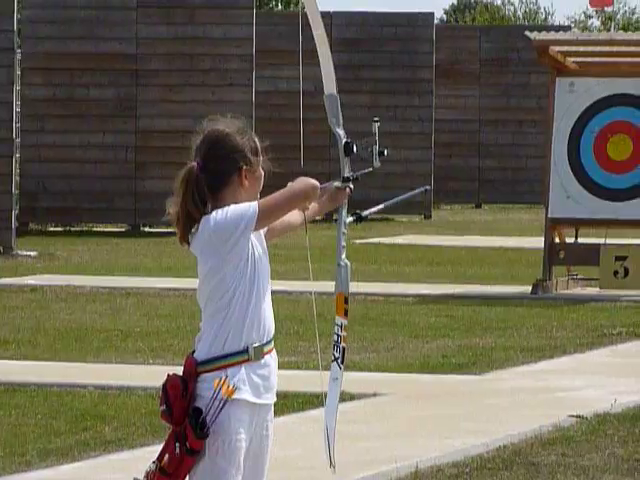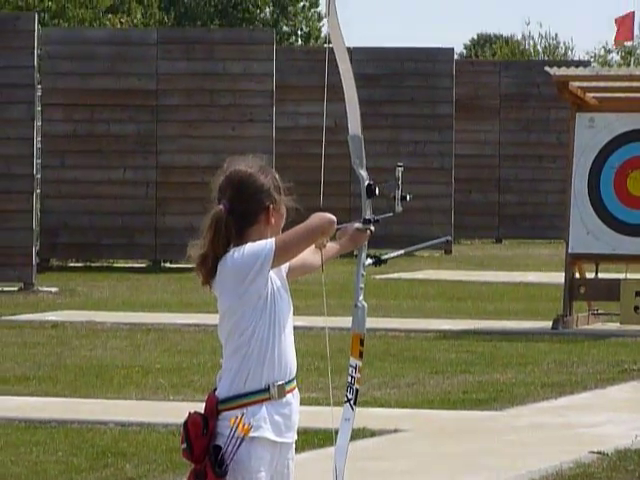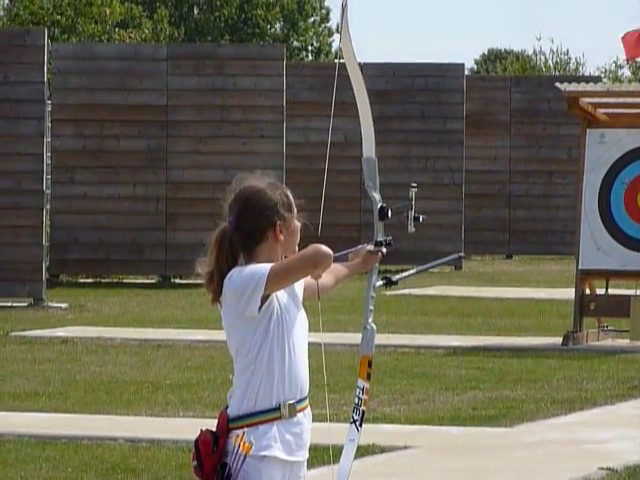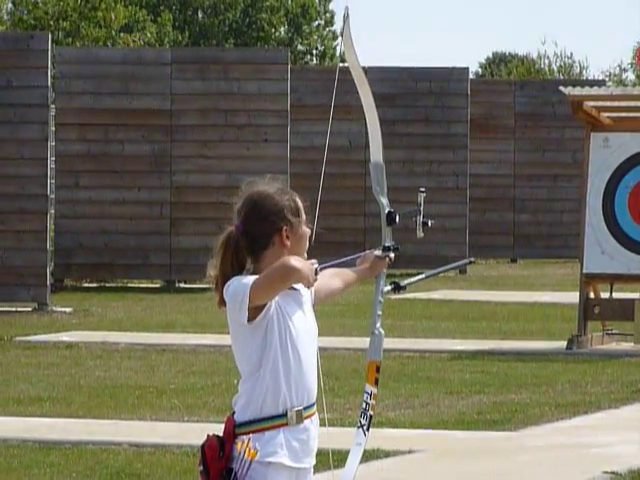
dt=0.7s
person 1, frame 1
left shoulder: (243, 225)
right shoulder: (221, 225)
left elbow: (291, 218)
right elbow: (306, 189)
left wrist: (324, 205)
right wrist: (306, 194)
left hip: (256, 374)
right hip: (226, 381)
person 1, frame 2
left shoulder: (265, 264)
right shoulder: (241, 263)
left elbow: (308, 258)
right elbow: (324, 222)
left wrist: (343, 244)
right wrist: (322, 237)
left hip: (278, 415)
right hip: (248, 423)
person 1, frame 3
left shoulder: (285, 283)
right shoulder: (243, 282)
left elbow: (322, 276)
right elbow: (320, 256)
left wrist: (356, 265)
right wrist: (315, 263)
left hip: (291, 434)
right hip: (259, 442)
person 1, frame 4
left shoulder: (297, 288)
right shoulder: (242, 291)
left elbow: (331, 280)
right elbow: (288, 268)
left wrist: (365, 270)
right wrist: (301, 270)
left hip: (299, 442)
right hip: (265, 450)
